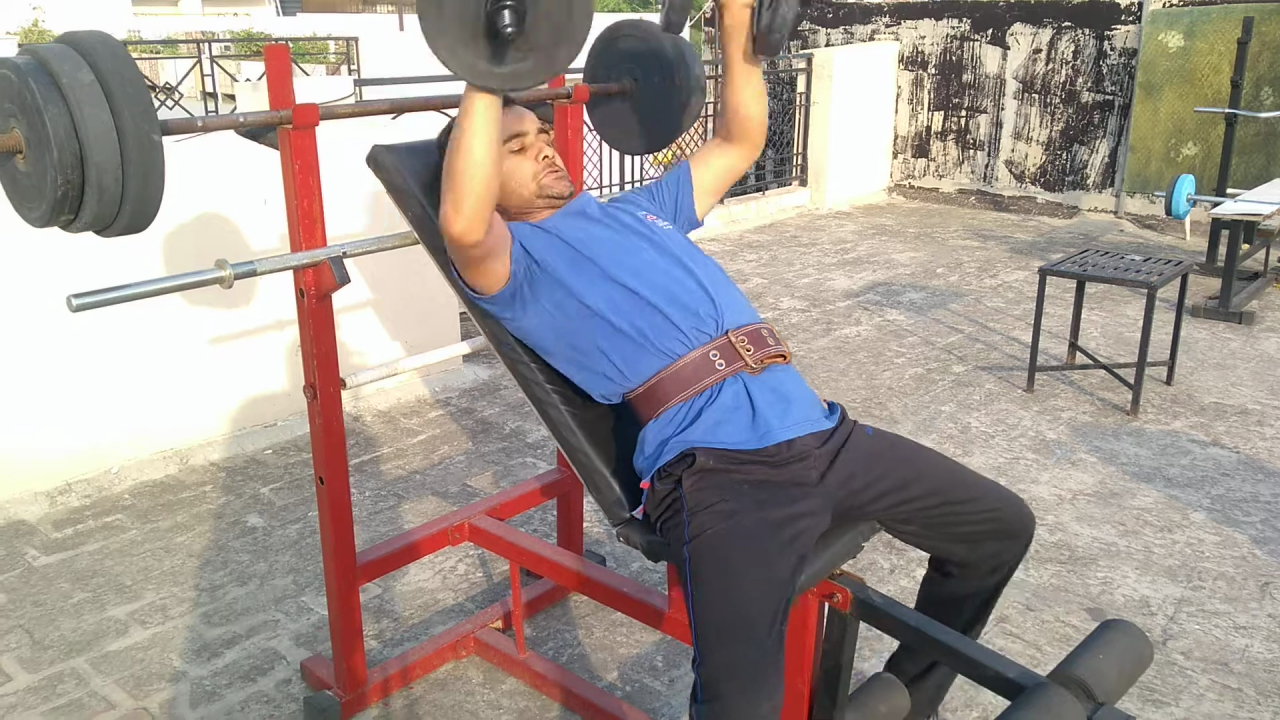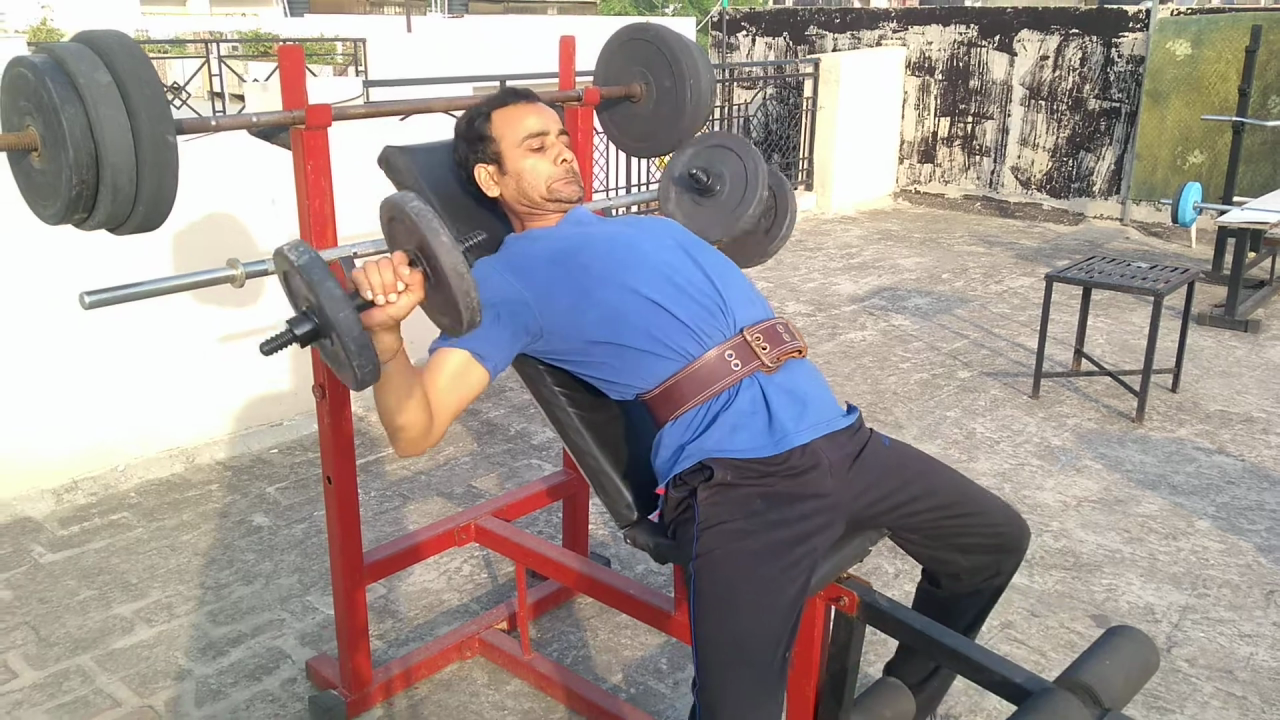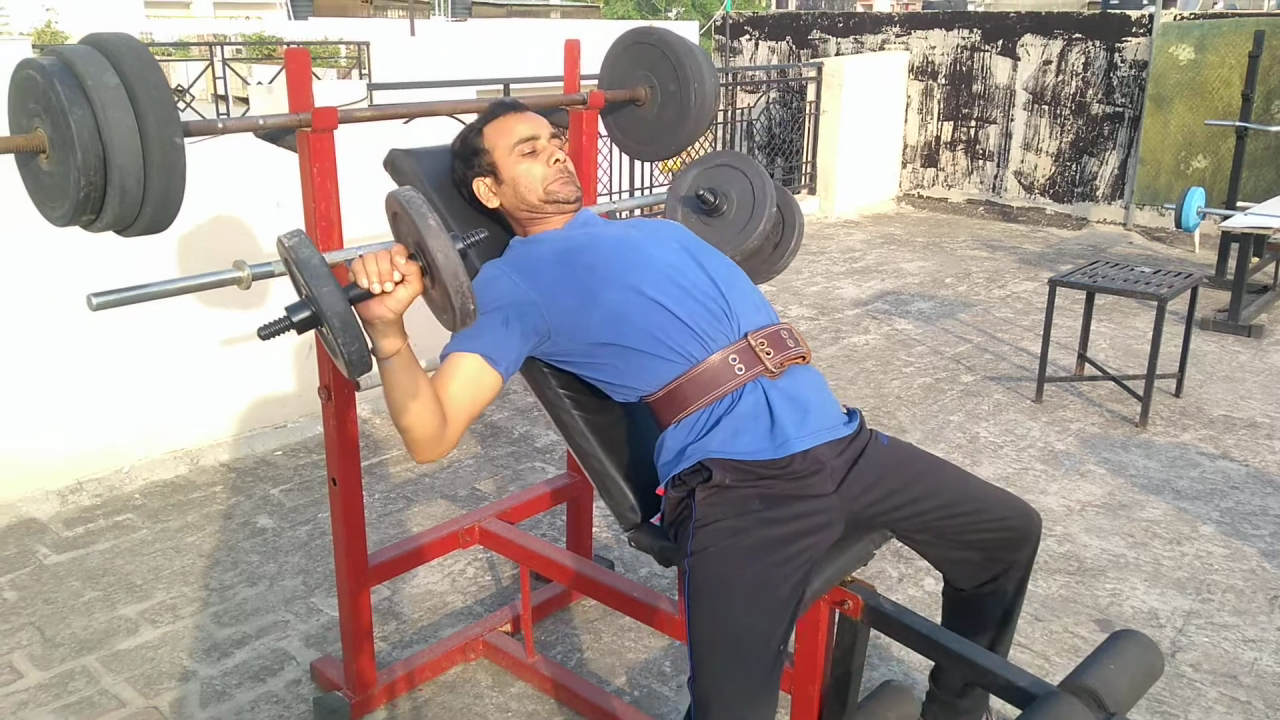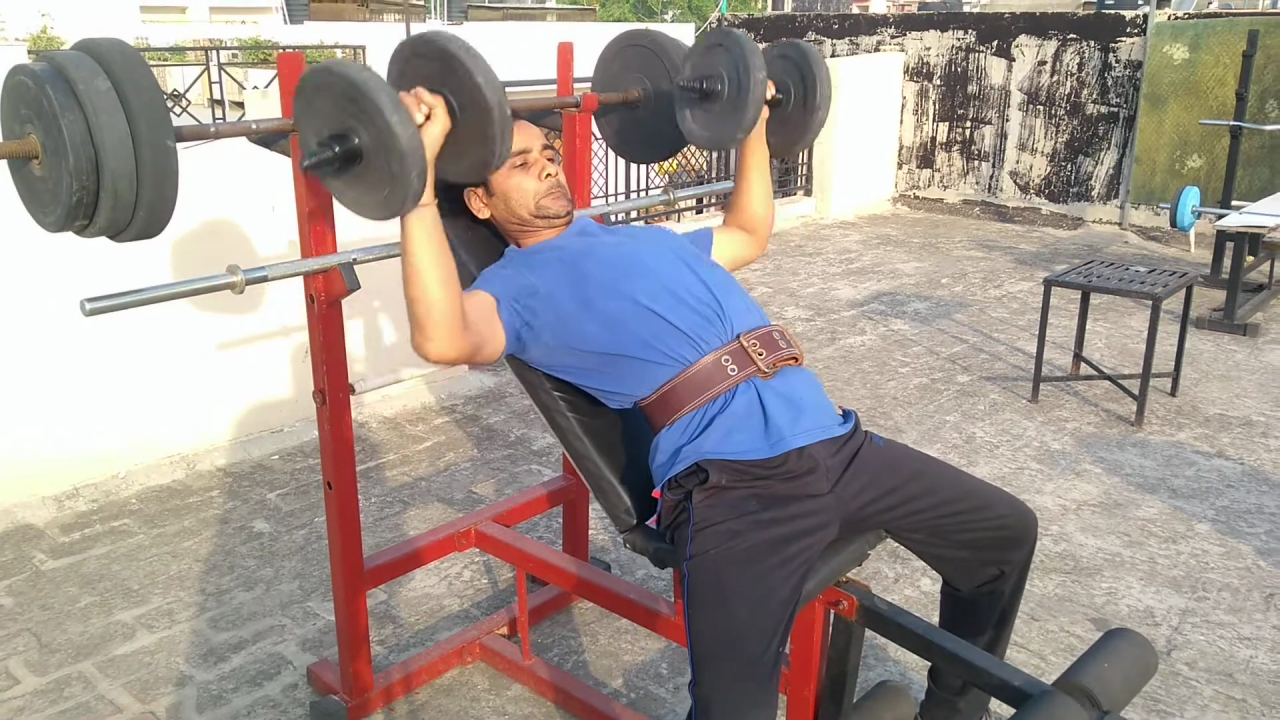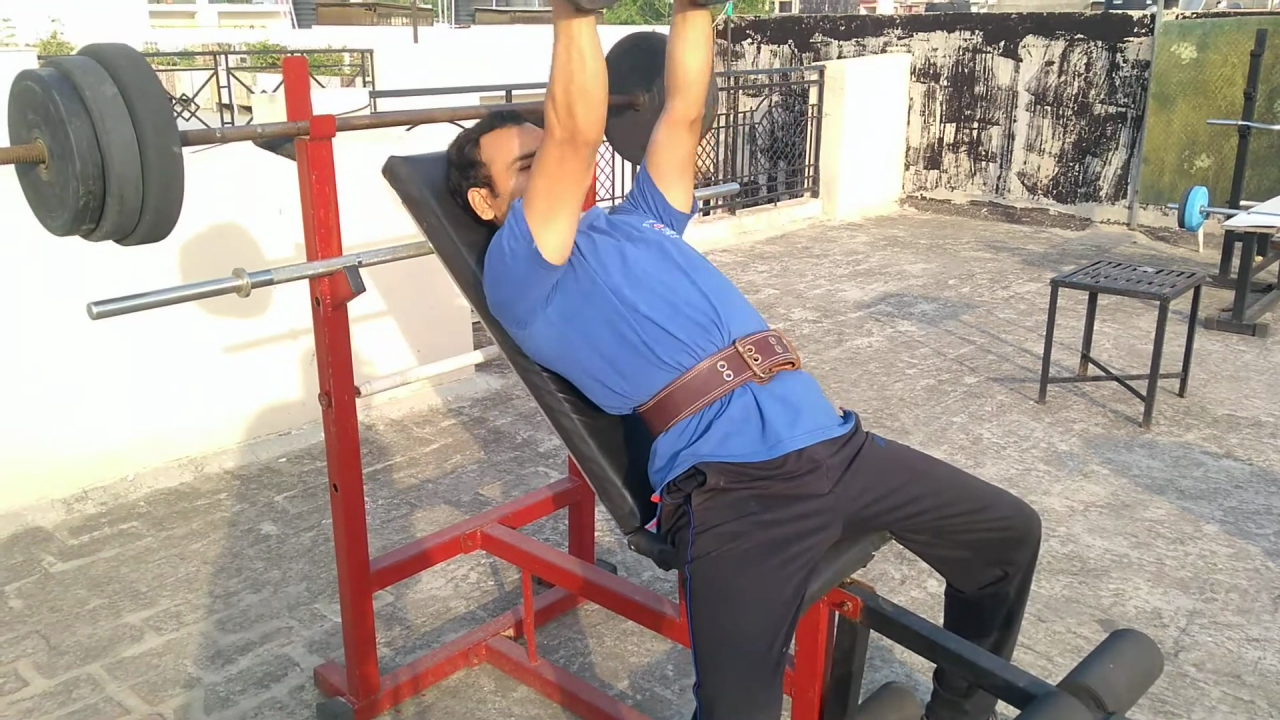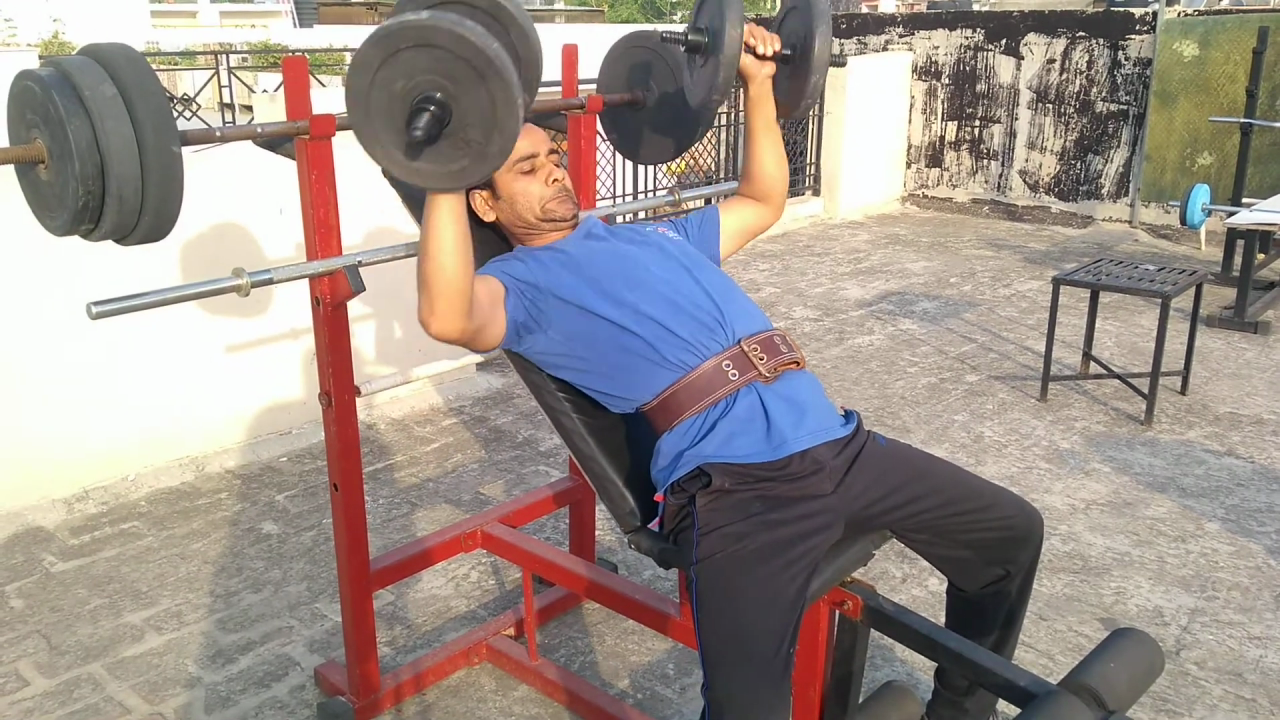
dt=0.5s
person 1, frame 1
left shoulder: (629, 210)
right shoulder: (516, 257)
left elbow: (739, 145)
right elbow: (464, 228)
right wrist: (486, 80)
left hip: (816, 428)
right hip: (723, 471)
left knee: (1003, 525)
person 1, frame 2
left shoulder: (639, 225)
right shoulder: (506, 276)
right elbow: (414, 428)
right wrist: (384, 328)
left hip: (837, 434)
right hip: (734, 476)
left knee: (998, 537)
person 1, frame 3
left shoulder: (648, 228)
right shoulder: (512, 282)
right elbow: (431, 433)
right wrist: (386, 325)
left hip: (838, 438)
right hip: (736, 479)
left knee: (1010, 532)
person 1, frame 4
left shoulder: (637, 238)
right shoulder: (516, 284)
left elbow: (749, 234)
right elbow: (448, 337)
left wrist: (752, 124)
right wrist: (418, 171)
left hip: (832, 440)
right hip: (732, 483)
left knee: (1006, 533)
person 1, frame 5
left shoulder: (638, 223)
right shoulder: (519, 271)
left elbow: (682, 114)
right elbow: (577, 135)
left hip: (828, 439)
right hip: (732, 484)
left knee: (1011, 532)
person 1, frame 6
left shoulder: (646, 235)
right shoulder: (520, 278)
left elbow: (764, 199)
right elbow: (450, 318)
left wrist: (757, 85)
left hip: (833, 439)
right hip: (735, 483)
left knee: (1013, 531)
